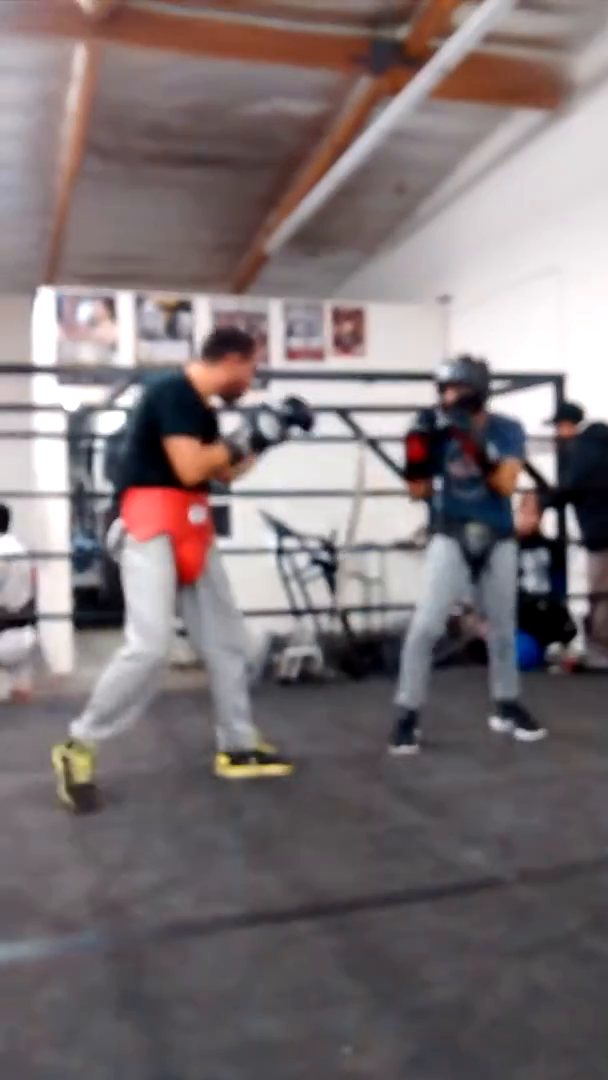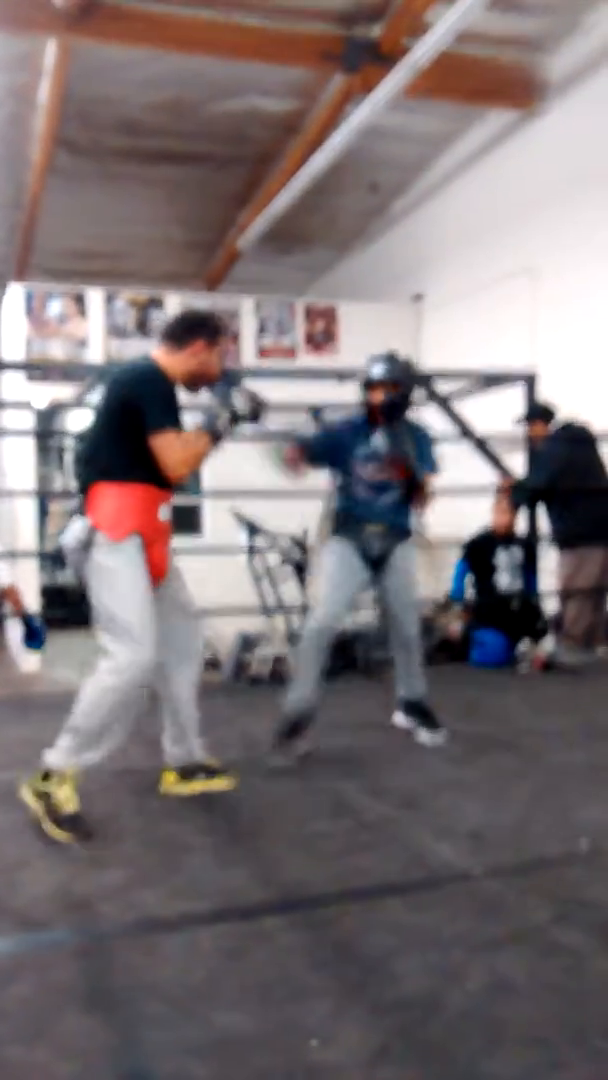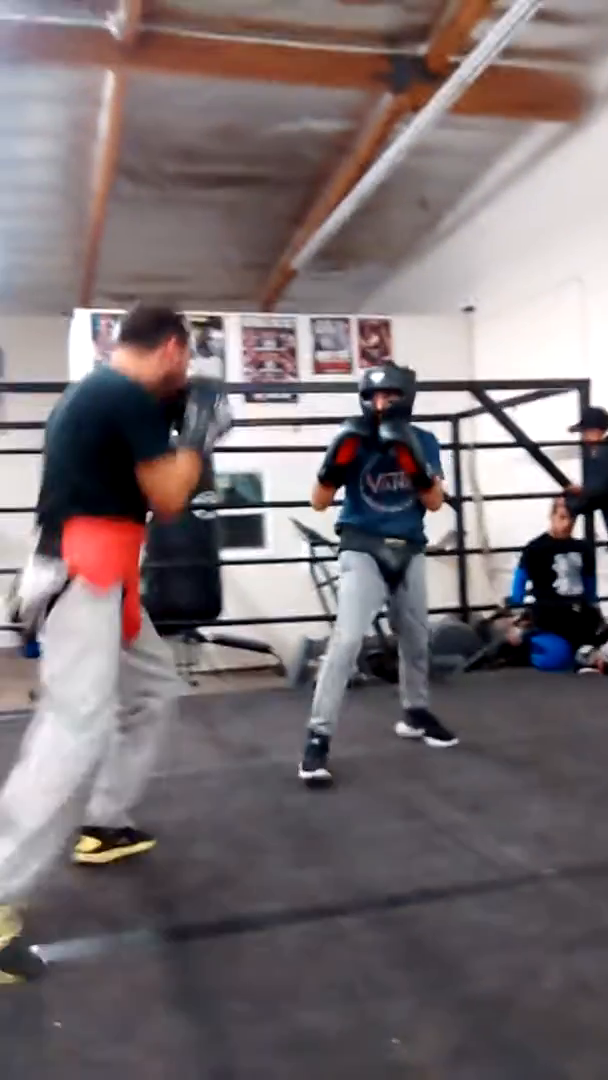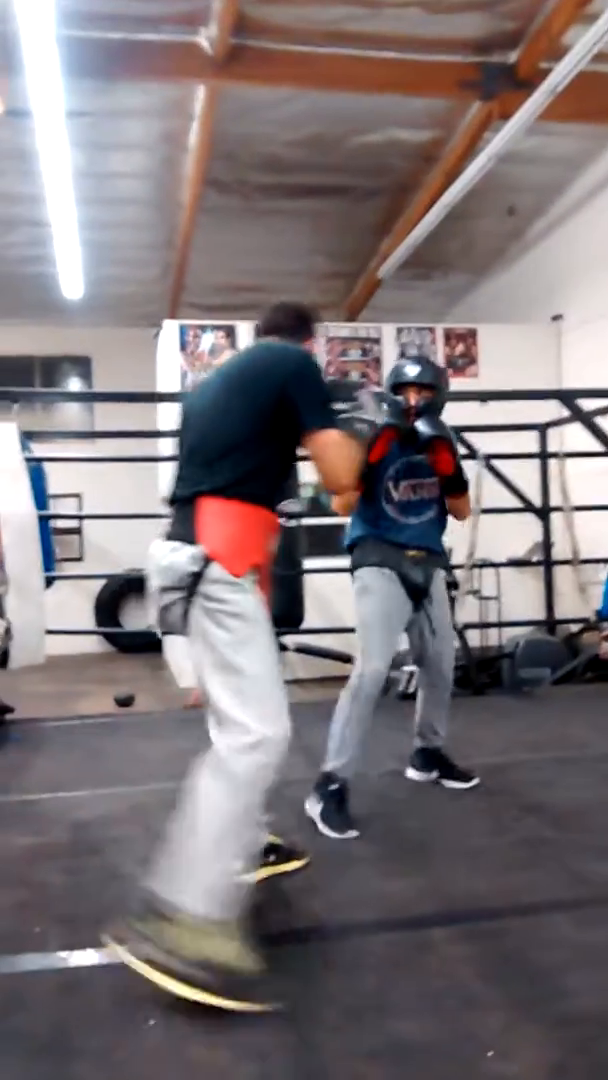
dt=0.7s
person 1, frame 1
left shoulder: (202, 406)
right shoulder: (171, 391)
left elbow: (223, 473)
right elbow: (190, 470)
left wrist: (268, 434)
right wrist: (247, 435)
left hip: (193, 529)
right hip: (153, 527)
left knee: (225, 638)
right knee: (150, 644)
left ankle: (237, 746)
right ankle: (80, 746)
person 1, frame 2
left shoulder: (147, 382)
right shoulder: (148, 380)
left elbow: (170, 456)
right elbow: (176, 466)
left wrist: (222, 417)
right wrist: (220, 417)
left hip: (142, 533)
right hip: (115, 531)
left knee: (181, 640)
right knee: (134, 655)
left ankle: (183, 761)
right ankle: (55, 775)
person 1, frame 3
left shoulder: (92, 393)
right shoulder: (133, 396)
right elbow: (169, 498)
right wrist: (200, 435)
left hip: (99, 577)
right hip: (88, 580)
left knee: (155, 687)
right knee: (74, 734)
left ankle: (101, 825)
person 1, frame 4
left shoulder: (218, 380)
right shoulder: (295, 364)
right elbow: (337, 477)
right wrist: (351, 433)
left hip: (195, 554)
right hip: (220, 561)
left knee: (242, 717)
right knee: (255, 734)
left ankle: (238, 848)
right ankle: (175, 920)
person 2, frame 1
left shoulder: (506, 431)
right shoulder: (438, 431)
left elbow: (506, 484)
right elbow: (419, 491)
left wrist: (474, 443)
right wrist: (416, 452)
left hip: (497, 541)
right hip: (451, 539)
left knee: (502, 630)
right knee: (425, 626)
left ankle: (506, 706)
right ankle: (408, 714)
person 2, frame 2
left shoulder: (416, 437)
right shoulder: (347, 431)
left elbow: (421, 498)
right elbow: (297, 460)
left wrist: (408, 467)
right wrist: (296, 452)
left hip: (395, 542)
right hip: (349, 539)
left knee: (407, 627)
right knee: (322, 622)
left ankle: (411, 706)
right ankle: (299, 712)
person 2, frame 3
left shoulder: (422, 441)
right shoulder: (355, 441)
left elbow: (434, 501)
right elbow: (319, 502)
left wrist: (412, 456)
right wrist: (338, 456)
left hip: (409, 551)
right hip: (362, 550)
left knee: (415, 639)
right knee: (347, 640)
left ankle: (415, 712)
right ankle: (318, 737)
person 2, frame 4
left shoulder: (440, 446)
right shoulder: (375, 442)
left elbow: (462, 511)
right elbow: (341, 506)
left wrist: (446, 459)
right wrist: (372, 453)
left hip: (427, 567)
right hip: (379, 564)
left knee: (440, 667)
right knee: (371, 673)
left ankle: (428, 754)
right ankle: (330, 785)
